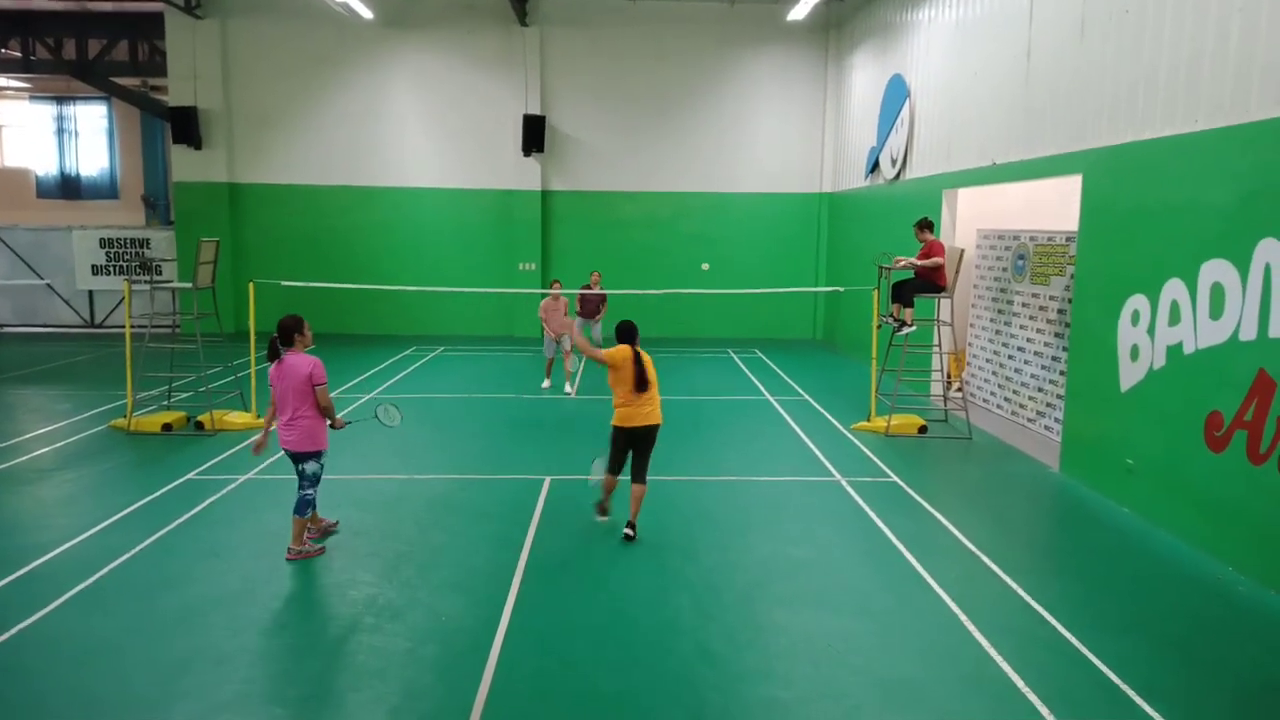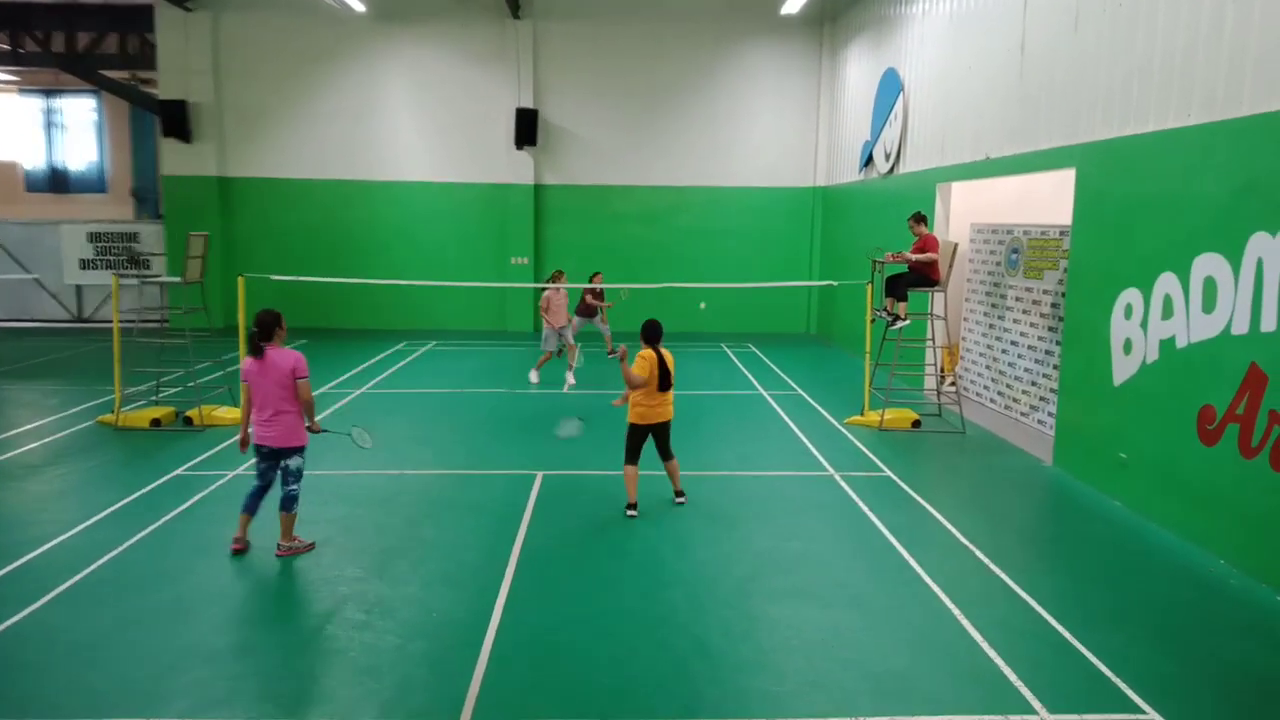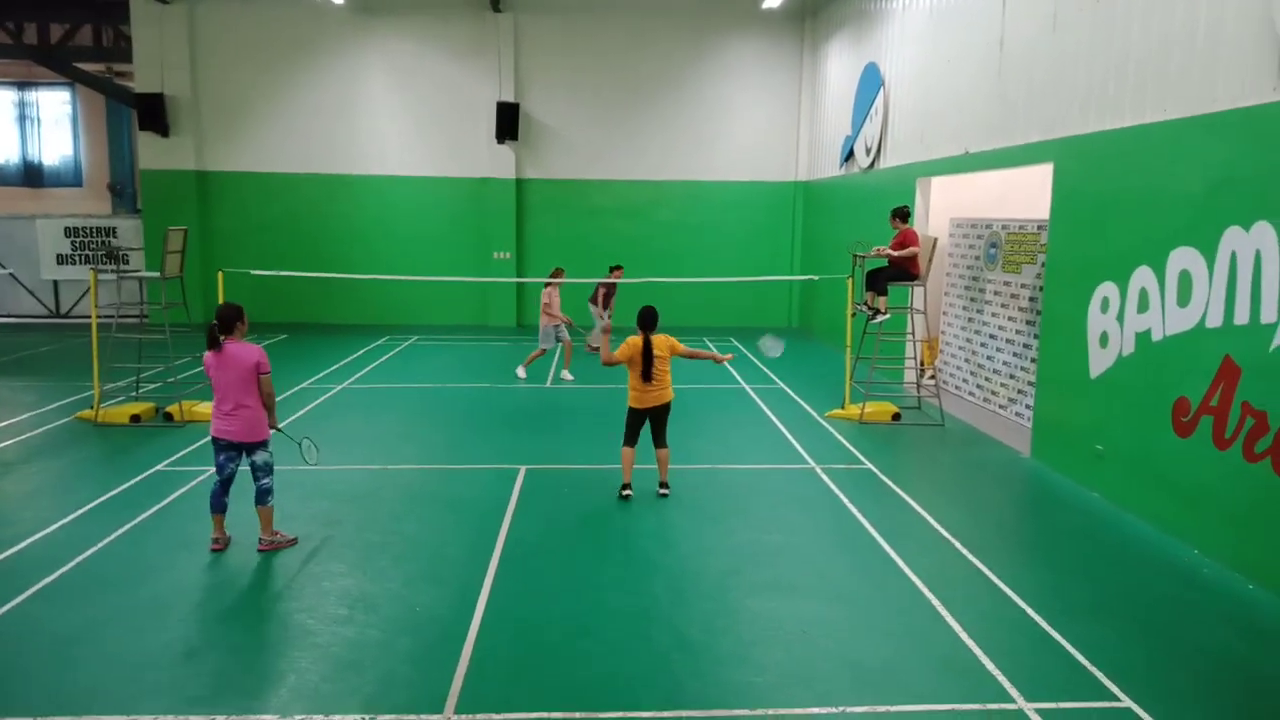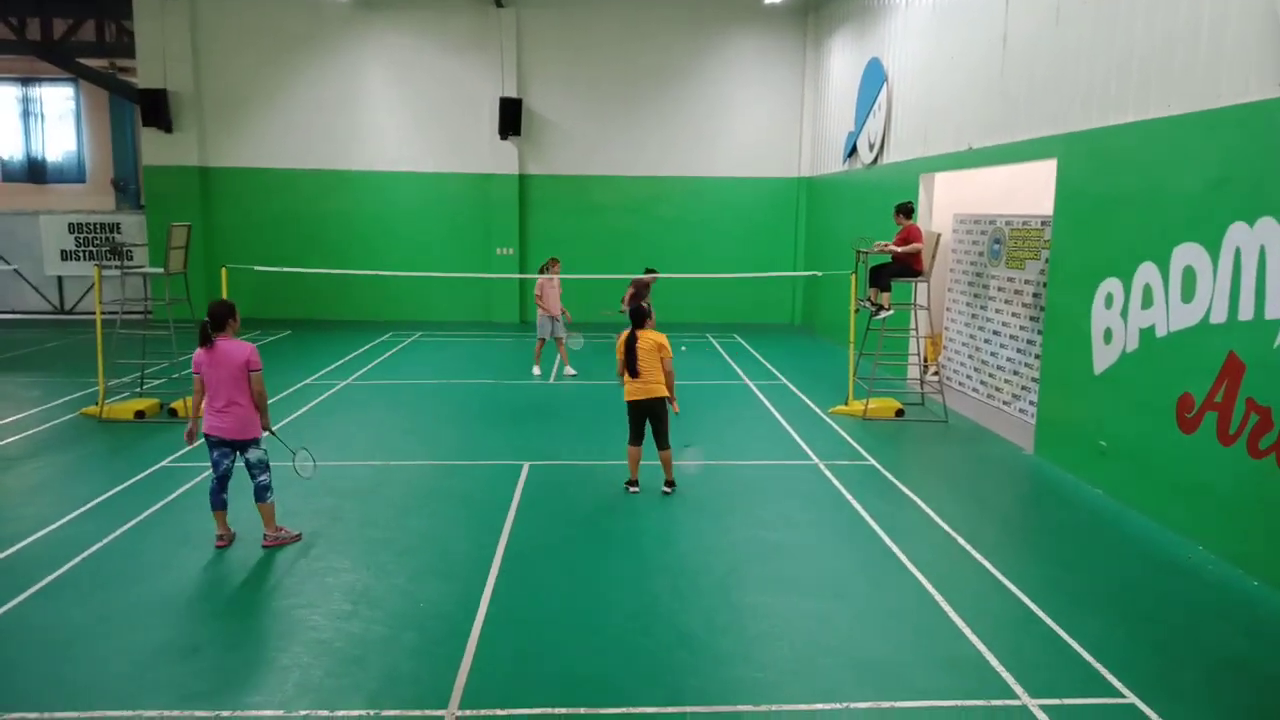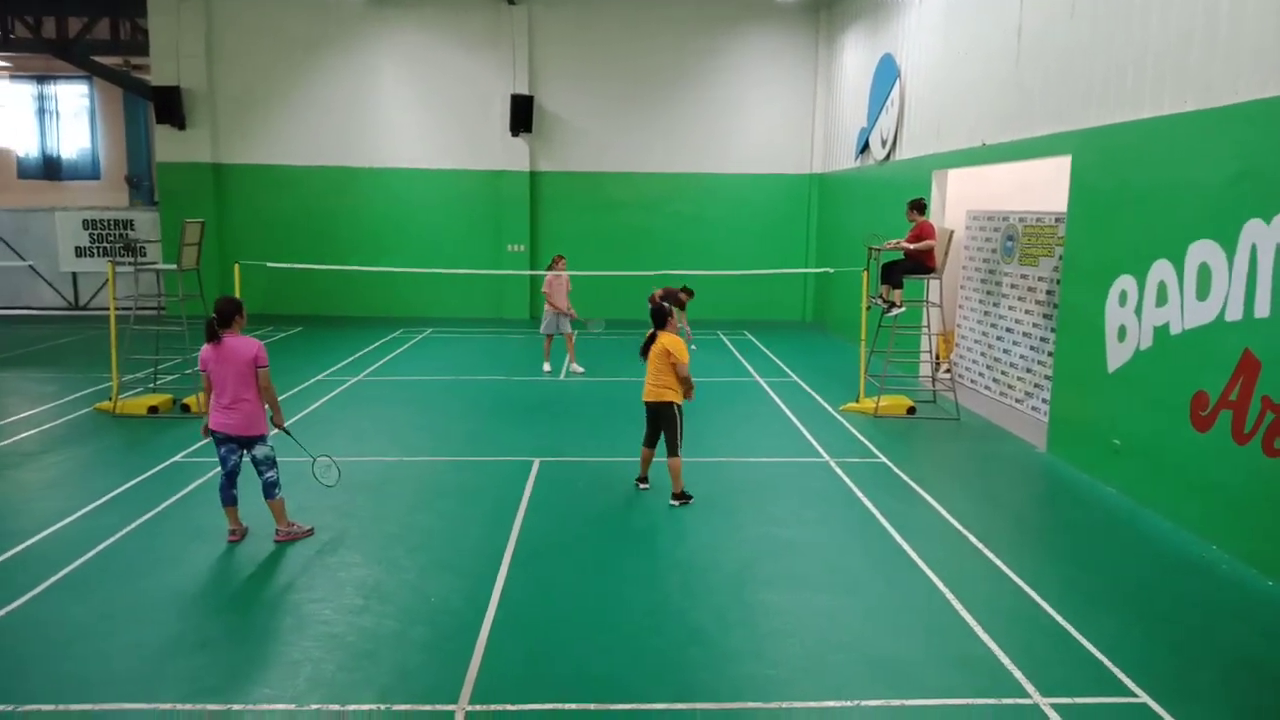
dt=0.4s
person 1, frame 1
left shoulder: (276, 365)
right shoulder: (312, 364)
left elbow: (273, 404)
right elbow: (324, 403)
left wrist: (264, 433)
right wrist: (334, 420)
left hip: (288, 438)
right hip: (310, 438)
left knee: (307, 483)
right knee: (308, 489)
left ankle: (315, 524)
right ankle: (297, 546)
person 1, frame 2
left shoulder: (249, 362)
right shoulder: (295, 359)
left elbow: (247, 401)
right elbow: (306, 398)
left wrist: (244, 431)
right wrist: (312, 422)
left hip: (262, 436)
right hip: (291, 436)
left knee: (261, 484)
right knee: (290, 486)
left ankle: (240, 536)
right ankle: (286, 542)
person 1, frame 3
left shoulder: (210, 356)
right shoulder: (256, 353)
right elbow: (267, 393)
right wrist: (271, 417)
left hip: (222, 430)
right hip: (253, 430)
left knee: (222, 481)
right knee: (263, 481)
left ankle: (218, 536)
right ankle: (267, 536)
person 1, frame 4
left shoulder: (201, 354)
right shoulder: (247, 350)
left elbow: (198, 392)
right elbow: (258, 391)
left wrist: (192, 422)
right wrist: (264, 417)
left hip: (214, 428)
right hip: (246, 428)
left knee: (219, 478)
right knee: (261, 477)
left ankle: (222, 532)
right ankle: (271, 532)
person 1, frame 5
left shoulder: (207, 350)
right shoulder: (254, 347)
left elbow: (207, 389)
right elbow: (265, 387)
left wrist: (207, 418)
right wrist: (277, 413)
left hip: (220, 424)
right hip: (251, 425)
left knee: (228, 475)
right knee: (268, 474)
left ankle: (234, 528)
right ankle: (283, 528)
person 2, frame 1
left shoulder: (619, 353)
right shoulder: (643, 356)
left elbow: (588, 351)
left wrist: (573, 329)
left hip: (624, 422)
right hip: (650, 422)
left knee: (614, 468)
right knee: (639, 473)
left ankle: (604, 505)
right ankle: (631, 524)
person 2, frame 2
left shoulder: (644, 356)
right shoulder: (666, 355)
left elbow: (634, 383)
left wrist: (623, 361)
right wrist: (628, 395)
left hip: (641, 417)
right hip: (664, 415)
left knee: (631, 460)
right knee: (666, 453)
left ankle: (632, 504)
right ankle: (678, 492)
person 2, frame 3
left shoulder: (632, 343)
right shoulder: (666, 341)
left elbow: (607, 360)
right elbow: (690, 353)
left wrist: (605, 336)
right wrist: (716, 356)
left hip: (638, 402)
right hip: (663, 400)
left knee: (629, 442)
right knee: (660, 441)
left ankle: (626, 485)
right ankle: (663, 484)
person 2, frame 4
left shoulder: (624, 338)
right shoulder: (659, 338)
left elbow: (620, 370)
right elbow: (669, 370)
left wrist: (624, 381)
right wrist: (672, 396)
left hip: (633, 397)
right hip: (657, 395)
left knee: (635, 439)
right knee: (662, 440)
left ankle: (633, 481)
right ankle: (669, 482)
person 2, frame 5
left shoulder: (652, 337)
right shoulder: (674, 342)
right elbow: (684, 375)
right wrist: (690, 389)
left hip: (651, 397)
right hip: (668, 399)
left knee: (650, 439)
right knee: (674, 447)
left ankle: (643, 478)
right ankle: (677, 493)
